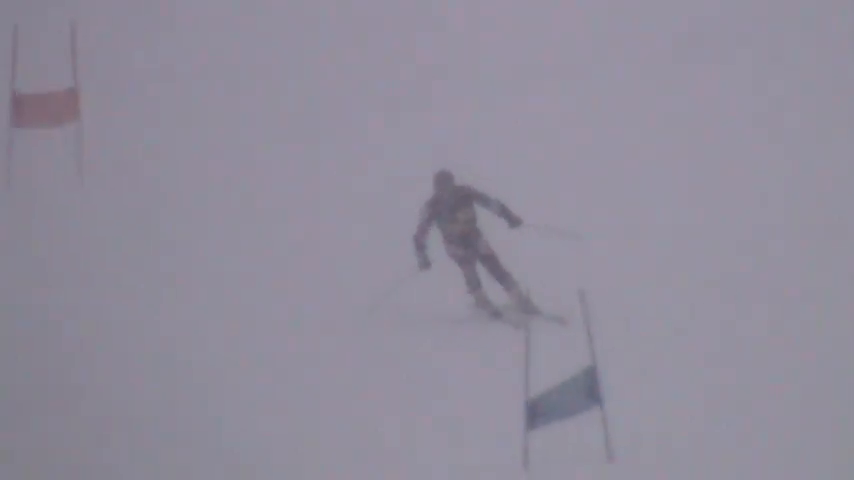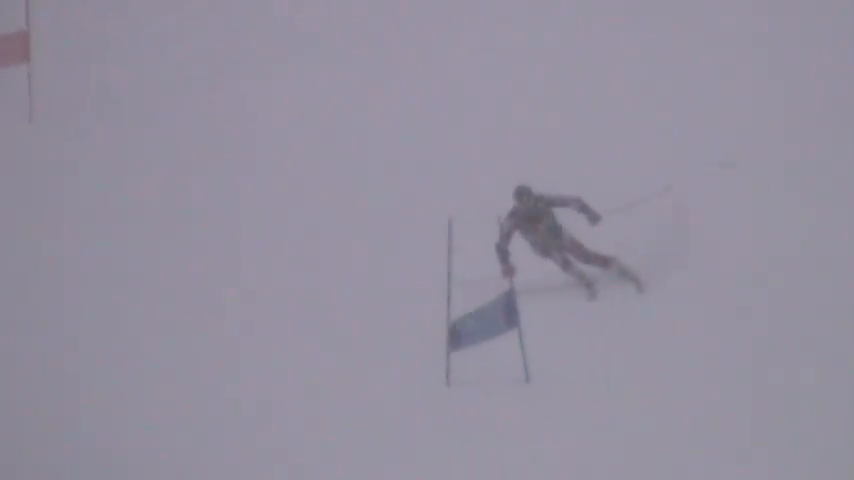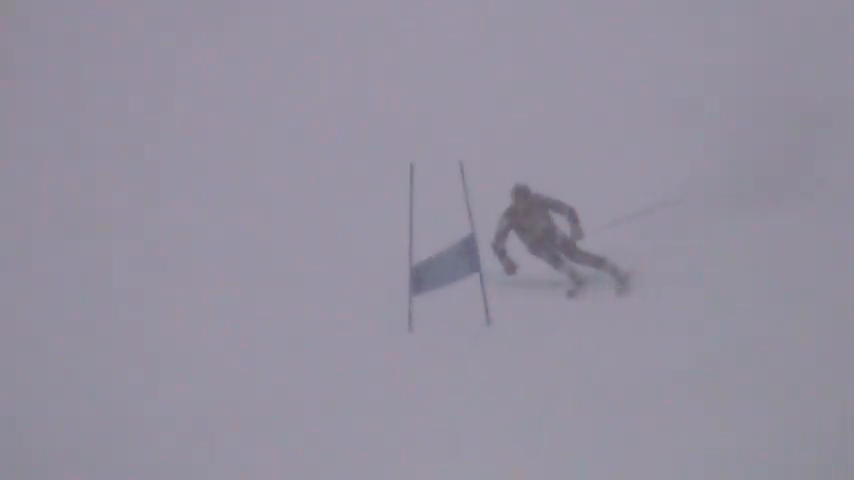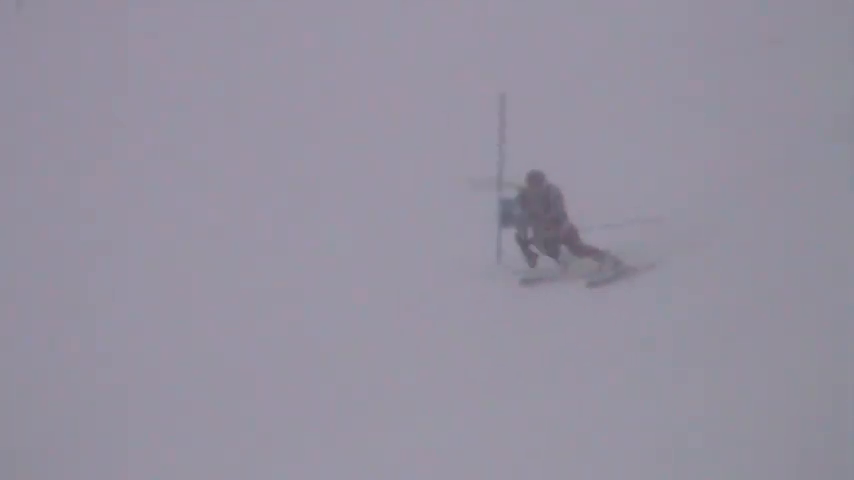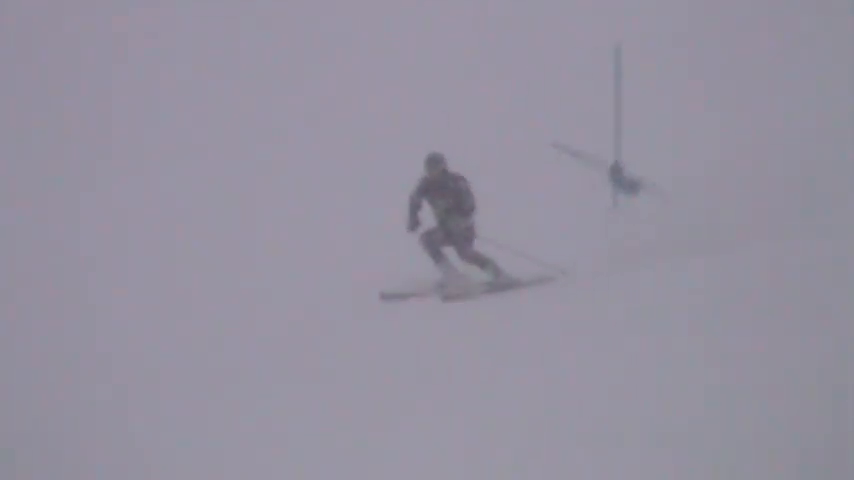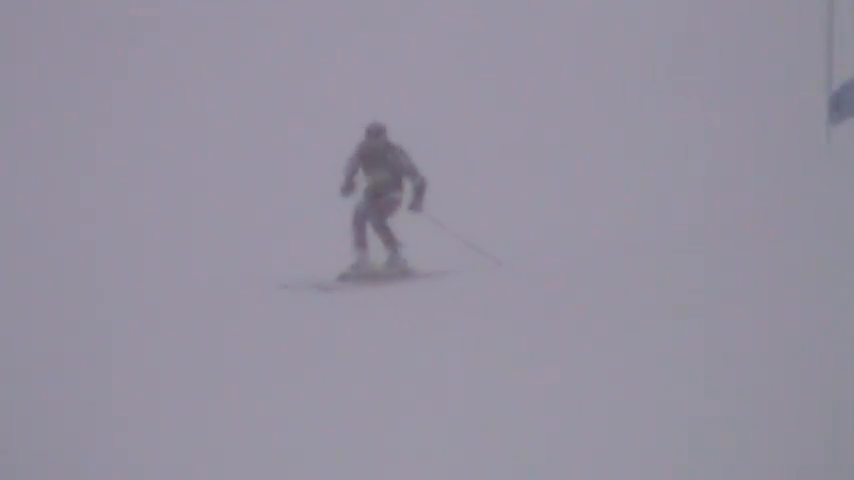
dt=0.3s
person 1, frame 1
left shoulder: (464, 192)
right shoulder: (431, 206)
left elbow: (489, 203)
right elbow: (420, 234)
left wrist: (509, 216)
right wrist: (422, 257)
left hip: (475, 238)
right hip: (455, 246)
left knee: (496, 268)
right knee: (469, 268)
left ankle: (521, 301)
right ankle: (481, 300)
person 1, frame 2
left shoulder: (542, 201)
right shoulder: (513, 218)
left elbow: (571, 201)
right elbow: (501, 245)
left wrist: (588, 212)
right wrist: (505, 265)
left hip: (560, 237)
right hip: (544, 247)
left knee: (586, 256)
right knee: (560, 259)
left ankle: (627, 274)
right ankle: (585, 281)
person 1, frame 3
left shoulder: (539, 200)
right shoulder: (509, 216)
left elbow: (566, 209)
right elbow: (497, 243)
left wrist: (575, 226)
right wrist: (506, 261)
left hip: (553, 236)
right hip: (536, 246)
left knee: (574, 254)
right knee: (548, 255)
left ankle: (616, 273)
right ankle: (575, 278)
person 1, frame 4
left shoulder: (553, 192)
right shoulder: (521, 200)
right elbow: (521, 230)
right wrist: (527, 253)
left hip: (561, 227)
right hip: (544, 235)
left knee: (576, 249)
left ankle: (613, 263)
person 1, frame 5
left shoulder: (457, 181)
right shoulder: (425, 183)
left elbow: (470, 205)
right elbow: (414, 200)
right wrist: (414, 218)
left hip: (462, 226)
right hip: (445, 228)
left knee: (464, 253)
right knee: (425, 238)
left ankle: (500, 275)
right ankle: (451, 275)
person 1, frame 6
left shoulder: (395, 153)
right shoulder: (364, 148)
left elbow: (418, 179)
right elbow: (352, 165)
left wrist: (418, 199)
right wrist: (348, 182)
left hip: (391, 195)
right hip: (372, 193)
left knee: (375, 219)
right knee: (358, 217)
left ankle: (396, 259)
right ankle: (362, 262)
